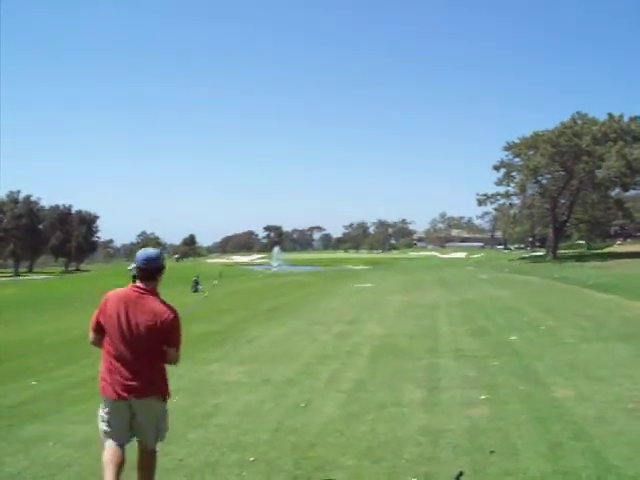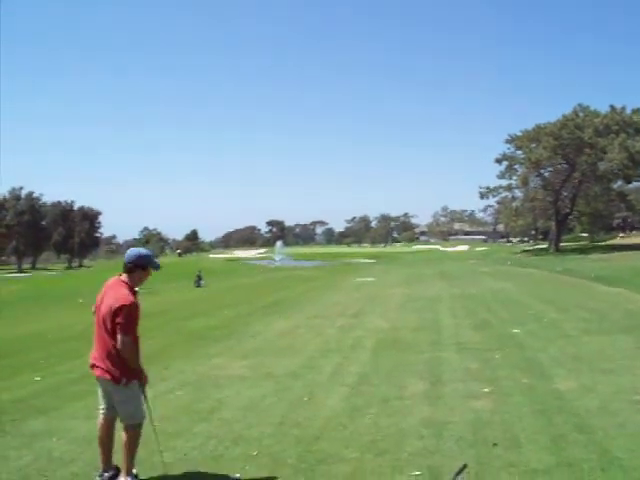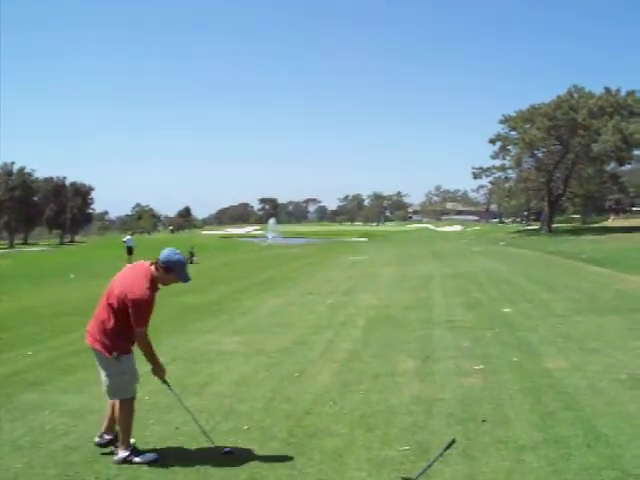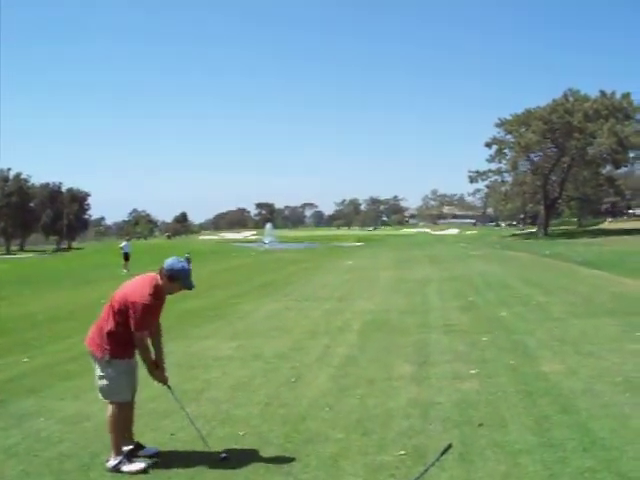
dt=1s
person 1, frame 1
left shoulder: (110, 299)
right shoulder: (166, 313)
left elbow: (94, 339)
right elbow: (172, 358)
left hip: (113, 387)
right hip: (149, 390)
left knee: (113, 443)
right knee: (148, 445)
person 1, frame 2
left shoulder: (111, 284)
right shoulder: (127, 301)
left elbow: (96, 310)
right elbow: (124, 346)
right wrist: (140, 372)
left hip: (102, 364)
right hip: (119, 370)
left knee: (107, 417)
right knee: (134, 423)
person 1, frame 3
left shoulder: (142, 266)
right shoulder: (143, 294)
right elbow: (140, 336)
right wrist: (156, 365)
left hip: (104, 334)
right hip: (111, 343)
left knee: (122, 390)
right knee: (126, 395)
left ankle: (107, 433)
right ankle: (124, 450)
person 1, frame 4
left shoulder: (156, 286)
right shoulder: (143, 299)
left elbow: (154, 325)
right elbow: (140, 340)
left wrist: (159, 358)
right wrist: (153, 370)
left hip: (122, 345)
right hip: (108, 348)
left knee: (129, 397)
right knee: (118, 401)
left ankle: (129, 444)
right ankle: (116, 458)
